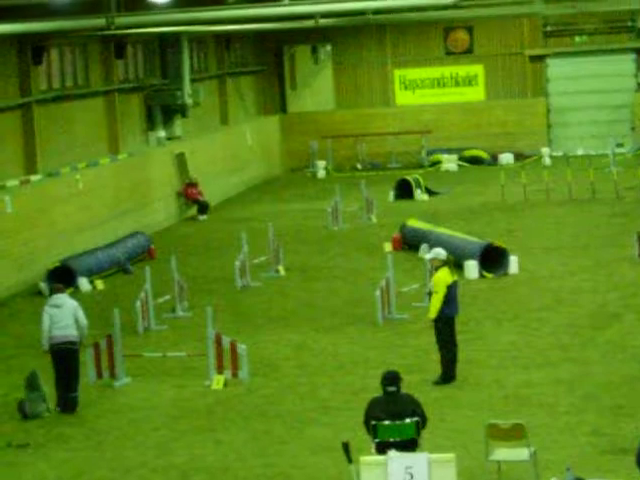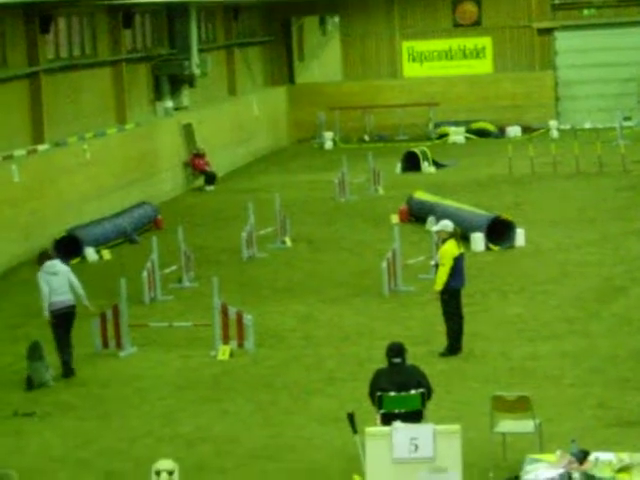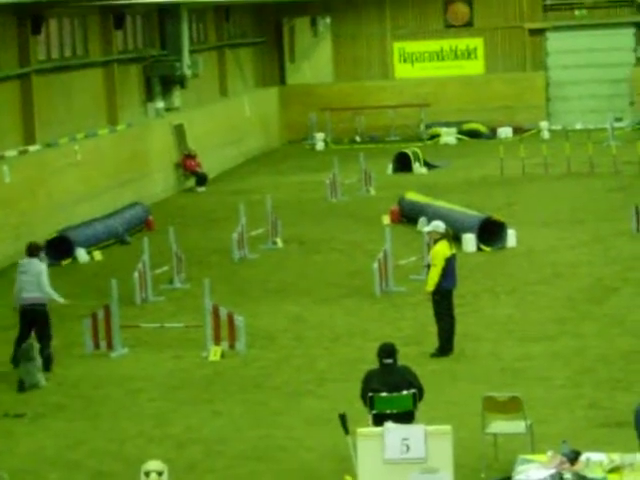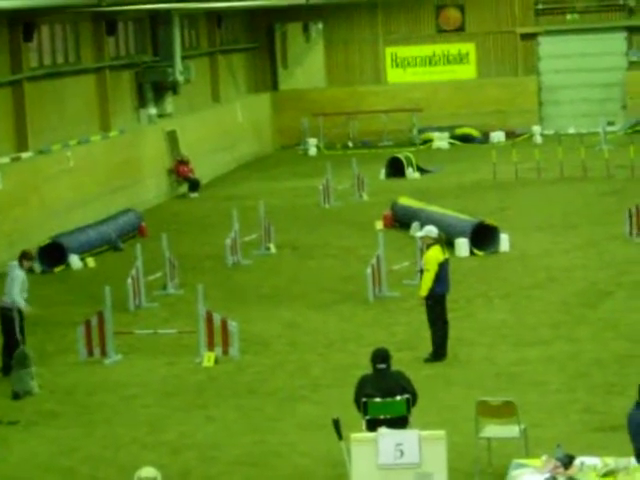
dt=0.7s
person 1, frame 1
left shoulder: (439, 276)
right shoulder: (449, 272)
left elbow: (437, 298)
left wrist: (431, 315)
left hip: (442, 315)
right hip: (450, 312)
left knee: (444, 345)
right knee: (451, 343)
left ankle: (446, 376)
right ankle: (451, 373)
person 1, frame 2
left shoulder: (447, 248)
right shoulder: (456, 244)
left elbow: (444, 270)
left wrist: (438, 287)
left hip: (449, 286)
right hip: (457, 284)
left knee: (450, 317)
right knee: (457, 315)
left ankle: (452, 348)
right ankle: (457, 345)
person 1, frame 3
left shoulder: (438, 249)
right shoulder: (448, 245)
left elbow: (435, 270)
left wrist: (429, 287)
left hip: (440, 287)
right hip: (448, 285)
left knee: (442, 318)
right knee: (448, 316)
left ankle: (444, 349)
right ankle: (448, 346)
person 1, frame 4
left shoulder: (431, 254)
right shoulder: (441, 249)
left elbow: (428, 275)
left wrist: (423, 293)
left hip: (434, 292)
right hip: (441, 290)
left knee: (435, 323)
right knee: (442, 321)
left ankle: (437, 354)
right ankle: (442, 351)
person 2, frame 1
left shoulder: (48, 306)
right shoulder: (73, 303)
left elbow: (45, 327)
right elbow: (83, 323)
left wrist: (45, 345)
right wrist: (82, 338)
left hip: (55, 343)
right hip: (71, 341)
left knee: (60, 375)
right knee: (72, 375)
left ankle: (61, 404)
right ankle: (71, 405)
person 2, frame 2
left shoulder: (42, 273)
right shoulder: (64, 267)
left elbow: (45, 293)
right elbow: (76, 285)
left wrist: (46, 312)
right wrist: (85, 300)
left hip: (55, 308)
right hip: (70, 305)
left knee: (61, 340)
right knee: (66, 336)
left ankle: (67, 369)
right ankle: (68, 367)
person 2, frame 3
left shoulder: (21, 267)
right shoulder: (41, 266)
left elbow: (17, 288)
right elbow: (45, 287)
left wrist: (17, 303)
right wrist: (57, 298)
left hip: (25, 305)
right hip: (39, 304)
left knee: (23, 334)
right knee: (44, 336)
left ankle: (16, 360)
right ankle: (46, 364)
person 2, frame 4
left shoulder: (16, 270)
right shoulder: (19, 274)
right elbow: (14, 294)
right wrist: (23, 306)
right hip: (12, 309)
right knee: (18, 341)
